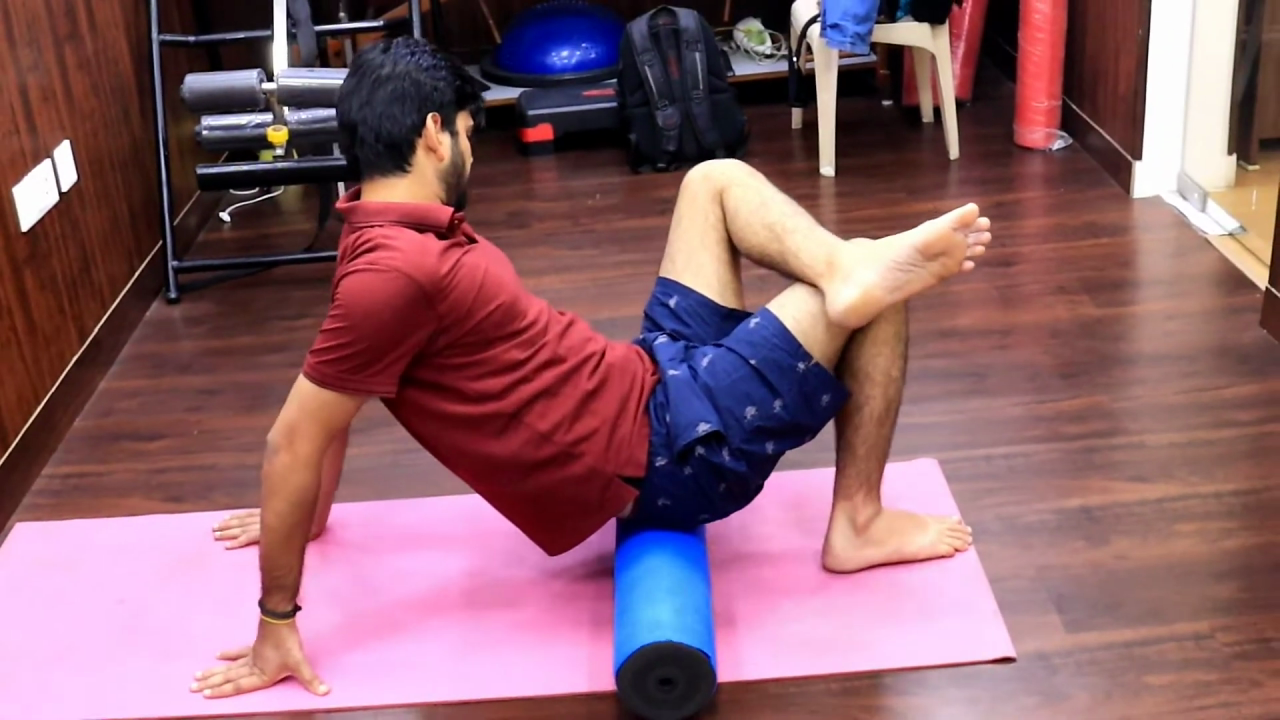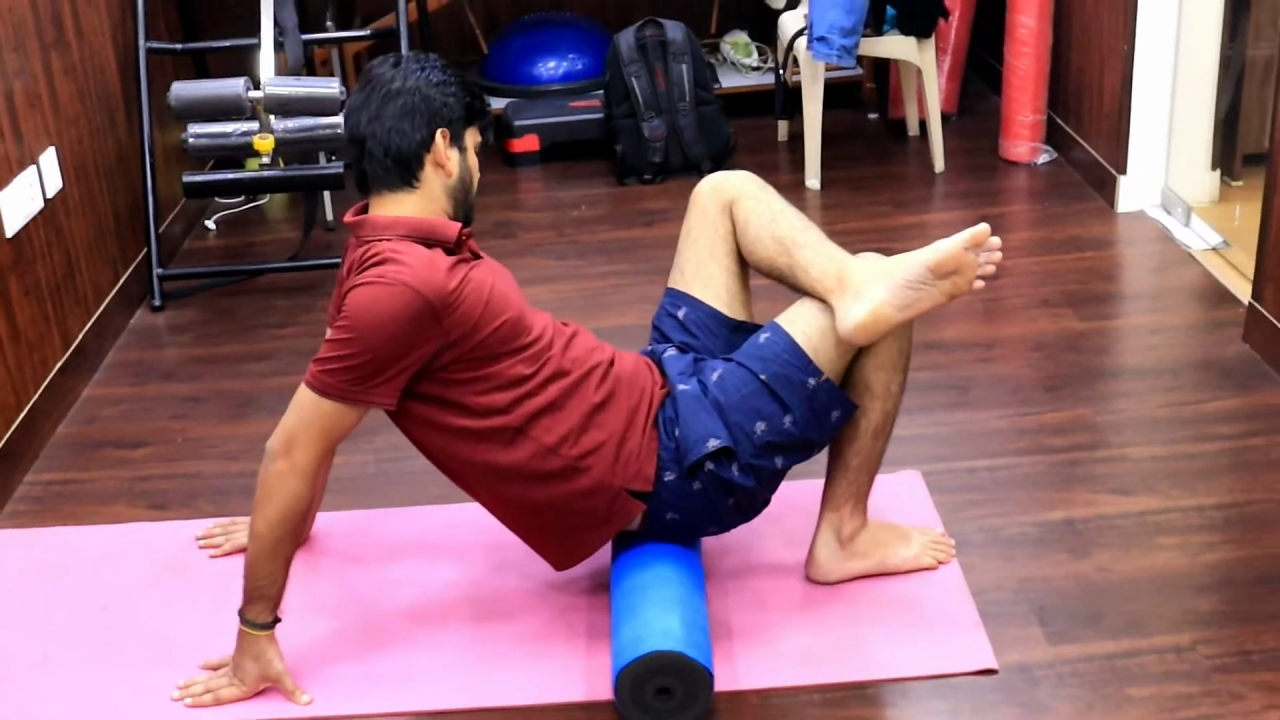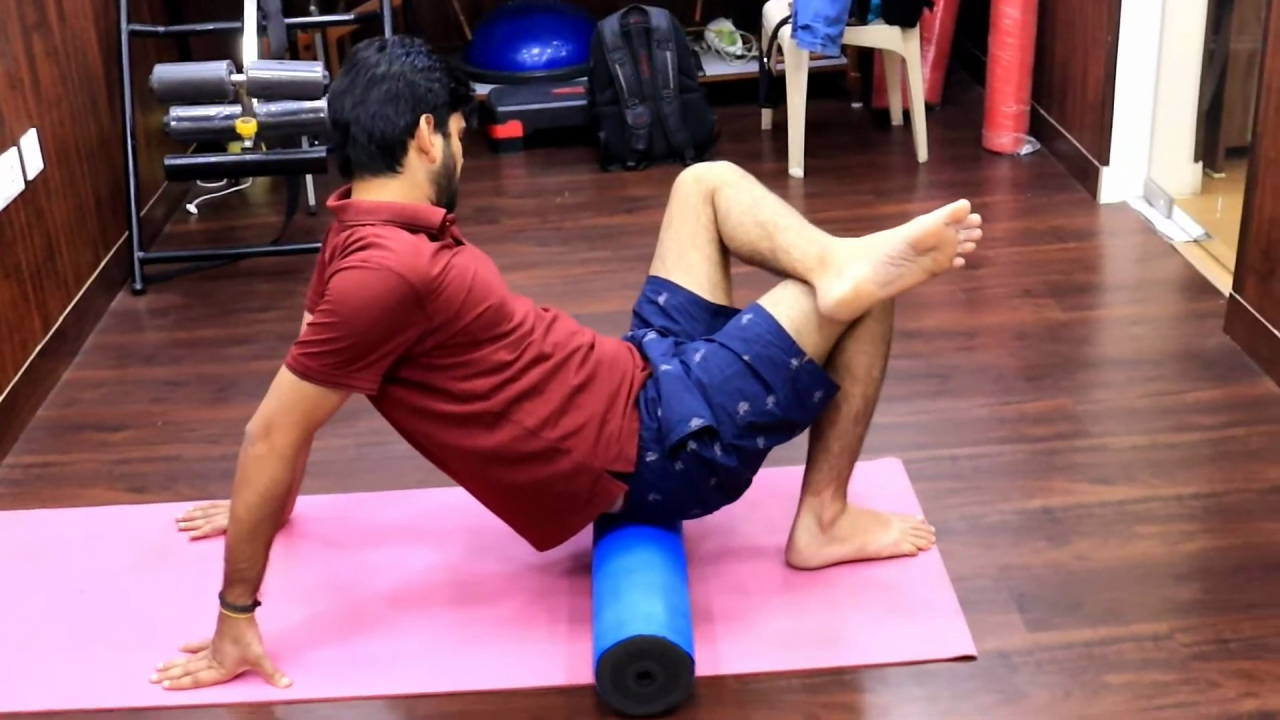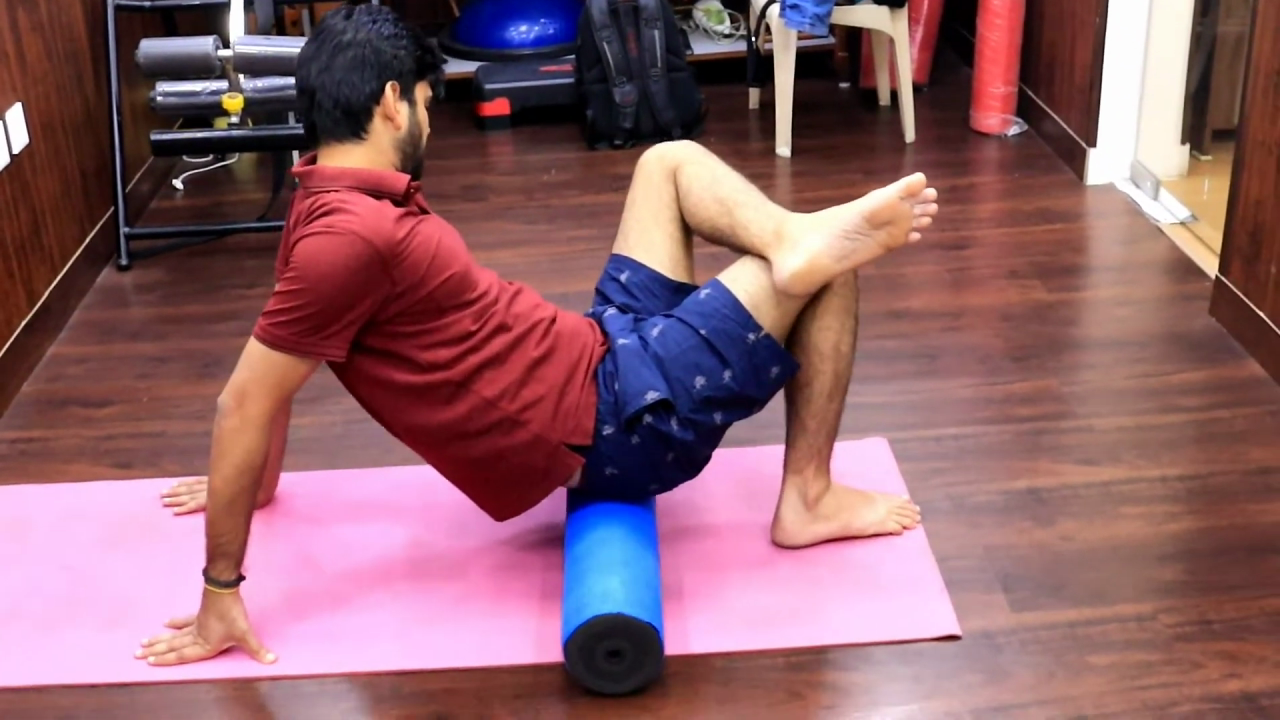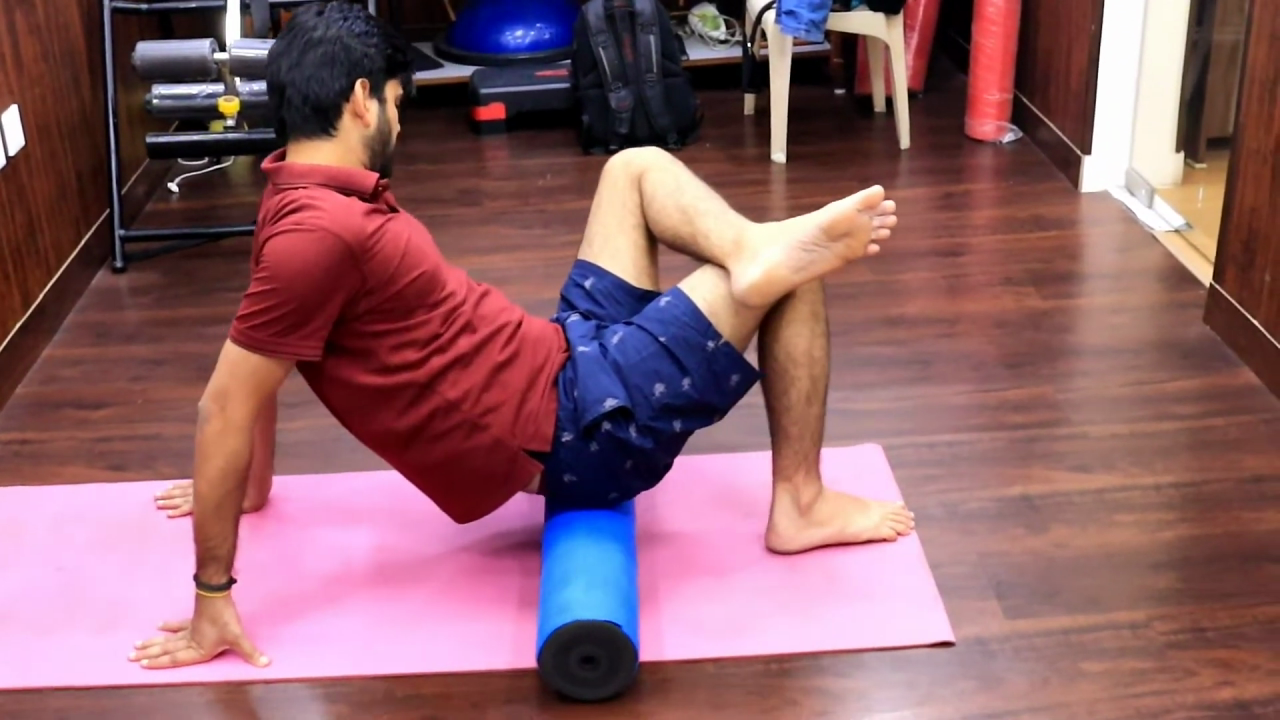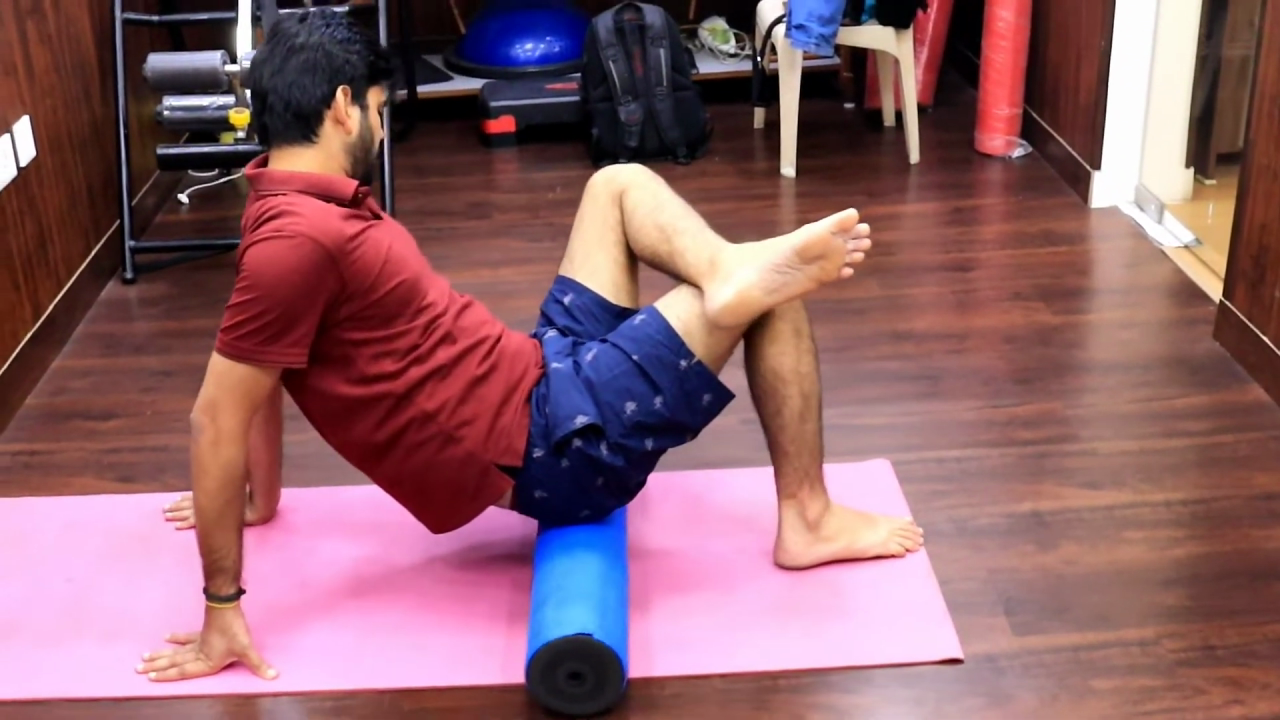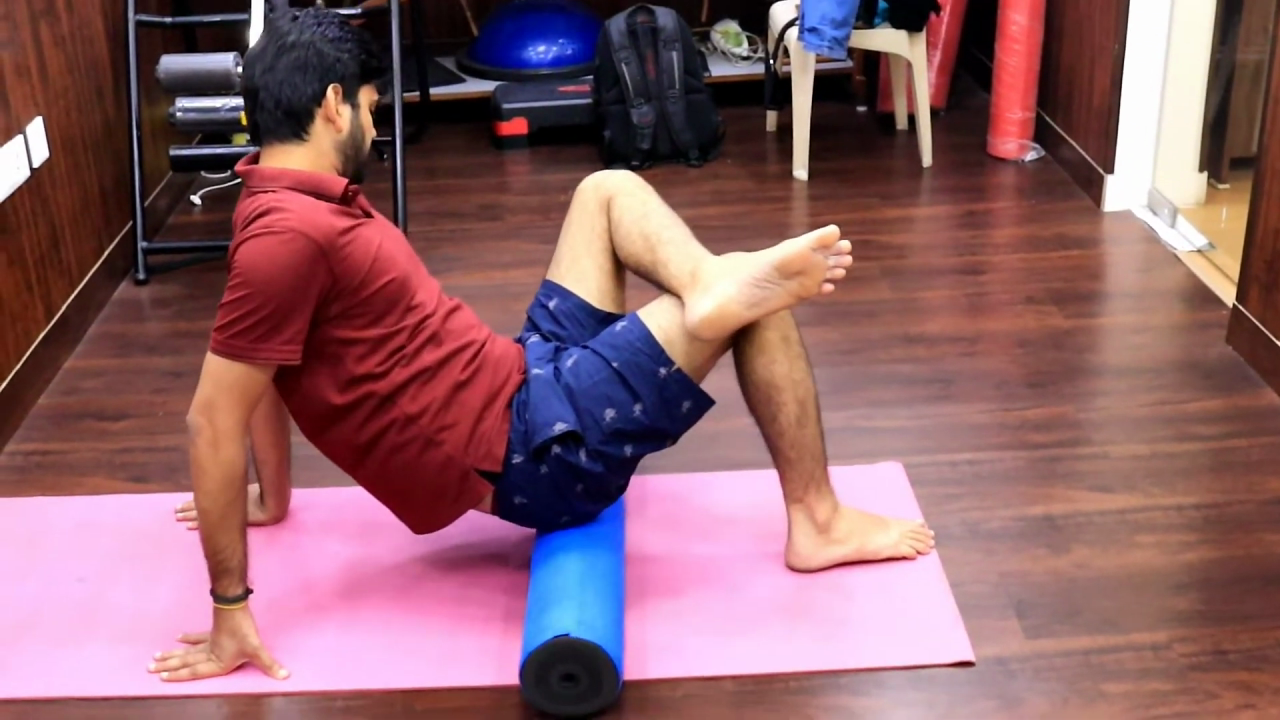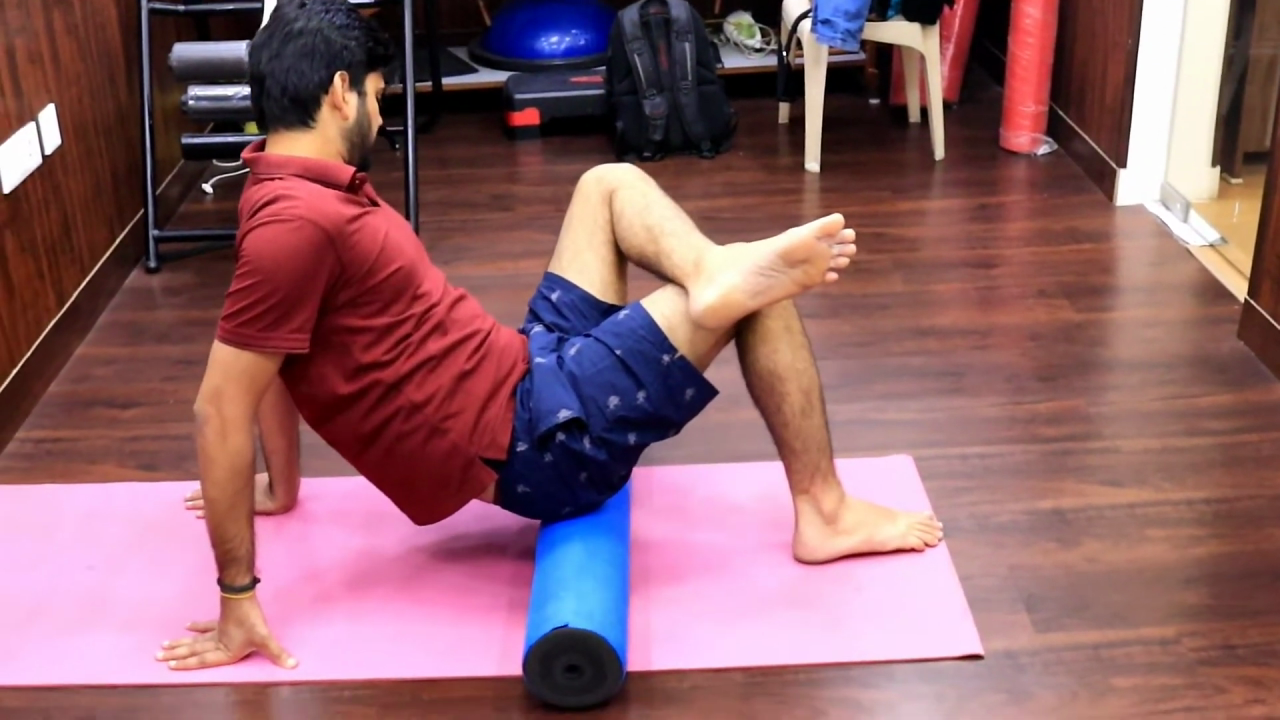
dt=0.3s
person 1, frame 1
left shoulder: (389, 234)
right shoulder: (398, 271)
left elbow: (329, 386)
right elbow: (293, 442)
right wrist: (276, 627)
left hip: (652, 381)
right hip: (669, 449)
left knee: (716, 181)
right knee: (874, 295)
left ankle: (846, 268)
right ankle: (861, 521)
person 1, frame 2
left shoulder: (389, 246)
right shoulder: (405, 285)
left elbow: (328, 374)
right elbow: (292, 448)
right wrist: (256, 636)
left hip: (660, 392)
right hip: (678, 458)
left knee: (728, 191)
right knee: (882, 307)
left ankle: (856, 284)
right ankle: (846, 533)
person 1, frame 3
left shoulder: (367, 230)
right shoulder: (389, 270)
left elbow: (306, 359)
right elbow: (272, 433)
right wrist: (235, 621)
left hip: (642, 375)
right hip: (661, 441)
left knee: (709, 182)
right knee: (863, 291)
left ankle: (839, 262)
right ankle: (827, 519)
person 1, frame 4
left shoulder: (338, 200)
right shoulder: (353, 235)
left elbow: (275, 359)
right elbow: (244, 402)
left wrist: (261, 481)
right wrist: (222, 593)
left hip: (601, 355)
right hip: (615, 418)
left knee: (673, 161)
right knee: (828, 265)
left ankle: (792, 237)
right ankle: (809, 498)
person 1, frame 5
left shoulder: (310, 197)
right shoulder: (320, 231)
left elbow: (257, 373)
right elbow: (224, 407)
left wrist: (255, 485)
right wrist: (213, 596)
right hip: (579, 426)
left knee: (637, 168)
right knee: (793, 277)
left ankle: (754, 250)
right ankle: (802, 504)
person 1, frame 6
left shoulder: (298, 202)
right shoulder: (300, 238)
left elbow: (265, 376)
right elbow: (216, 418)
left wrist: (263, 497)
right wrist: (222, 608)
left hip: (540, 377)
right hip: (548, 443)
left knee: (622, 184)
right knee: (776, 296)
left ankle: (730, 272)
right ankle: (809, 519)
person 1, frame 7
left shoulder: (294, 202)
right shoulder: (290, 234)
left elbow: (268, 377)
right elbow: (213, 421)
left wrist: (273, 497)
right wrist: (229, 610)
left hip: (528, 381)
right hip: (532, 449)
left knee: (608, 191)
right knee: (755, 304)
left ankle: (708, 284)
right ankle: (818, 520)
person 1, frame 8
left shoulder: (297, 190)
right shoulder: (298, 222)
left elbow: (275, 363)
right elbow: (220, 409)
left wrist: (282, 486)
right wrist: (236, 599)
left hip: (532, 372)
right hip: (533, 439)
left knee: (611, 185)
right knee: (762, 294)
left ankle: (716, 274)
right ankle: (824, 510)
